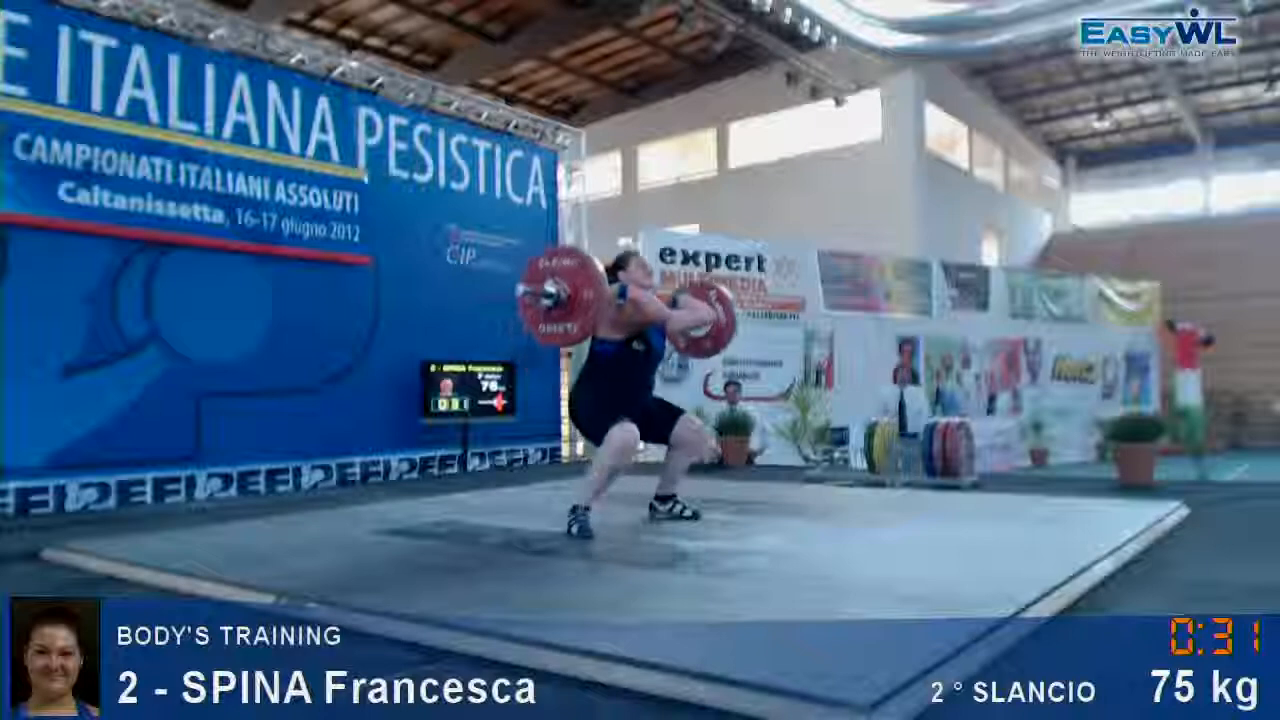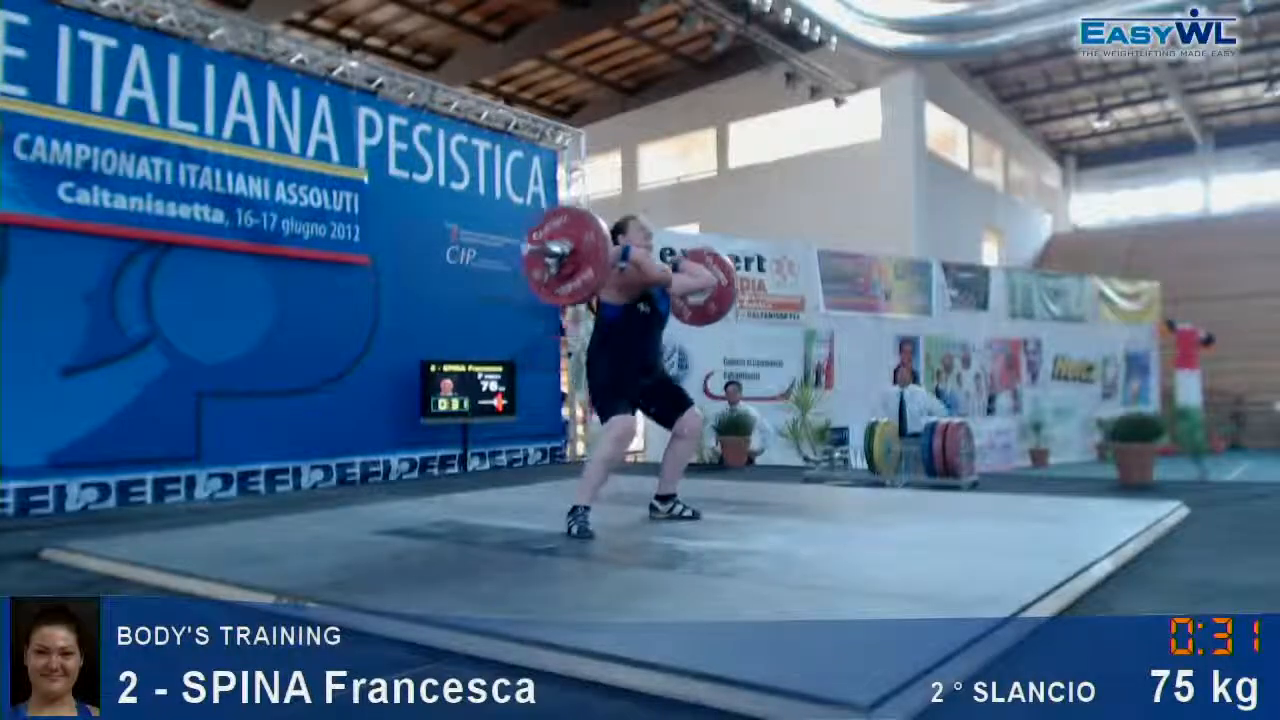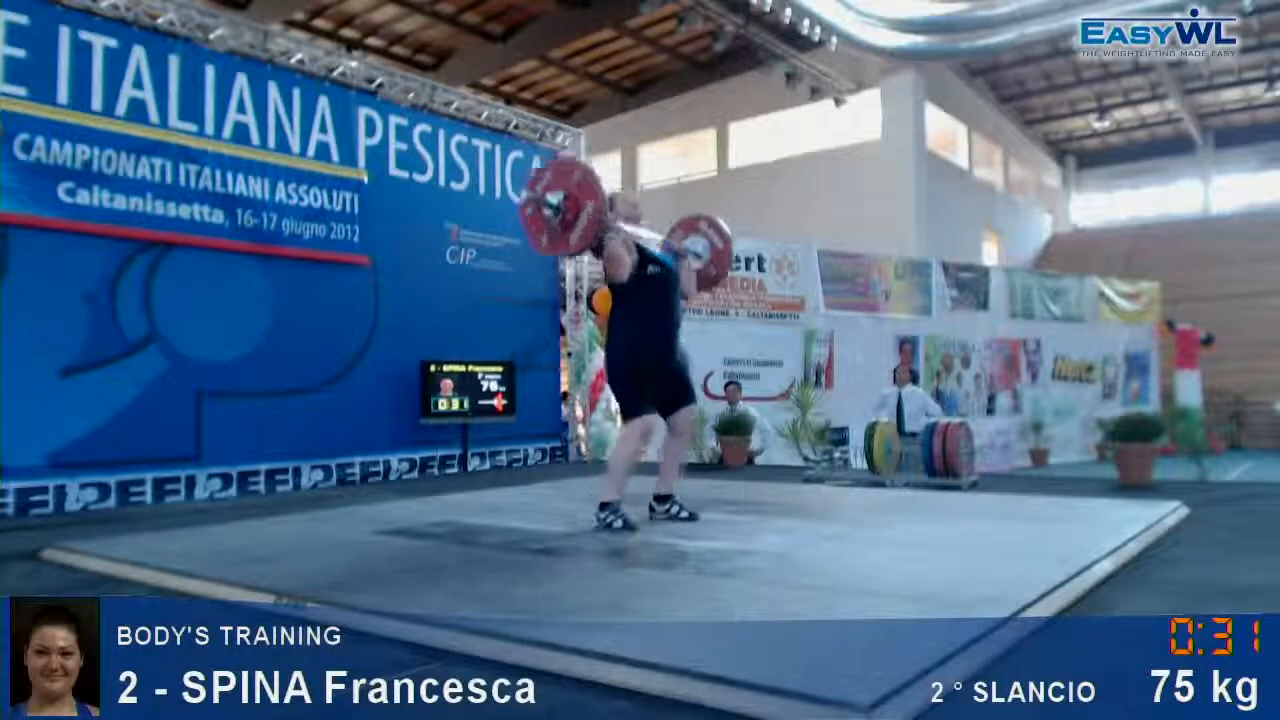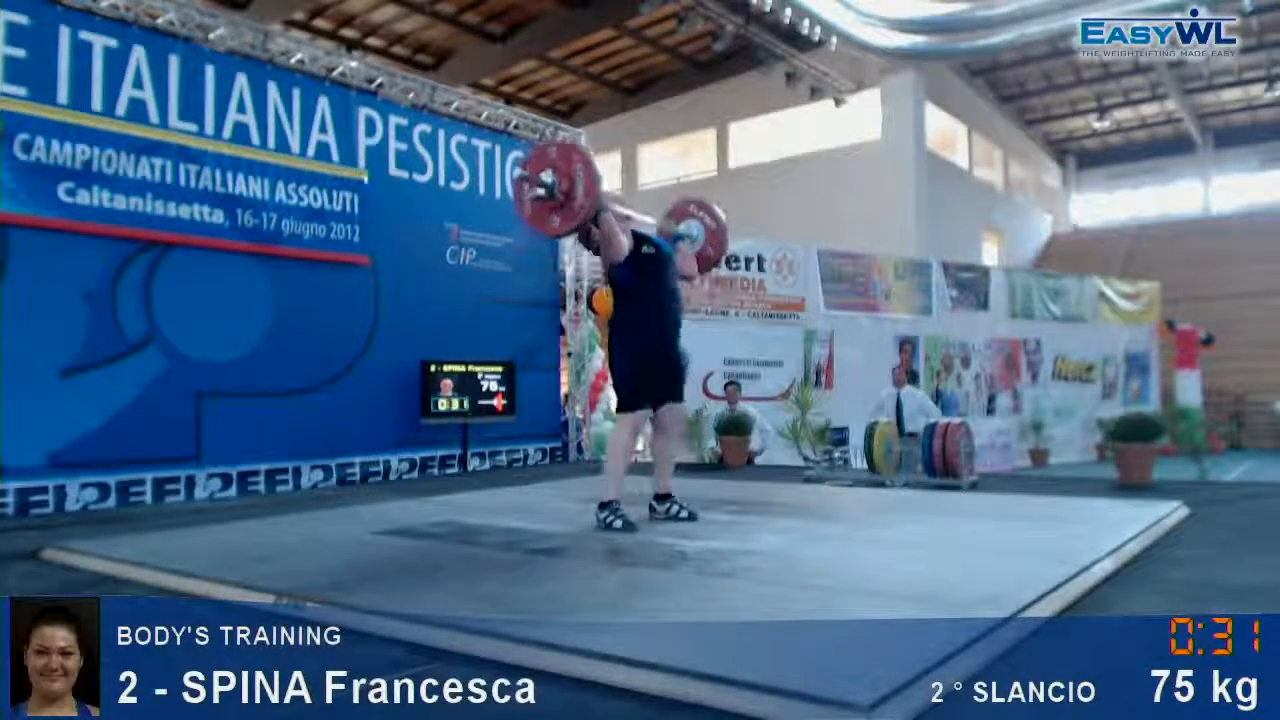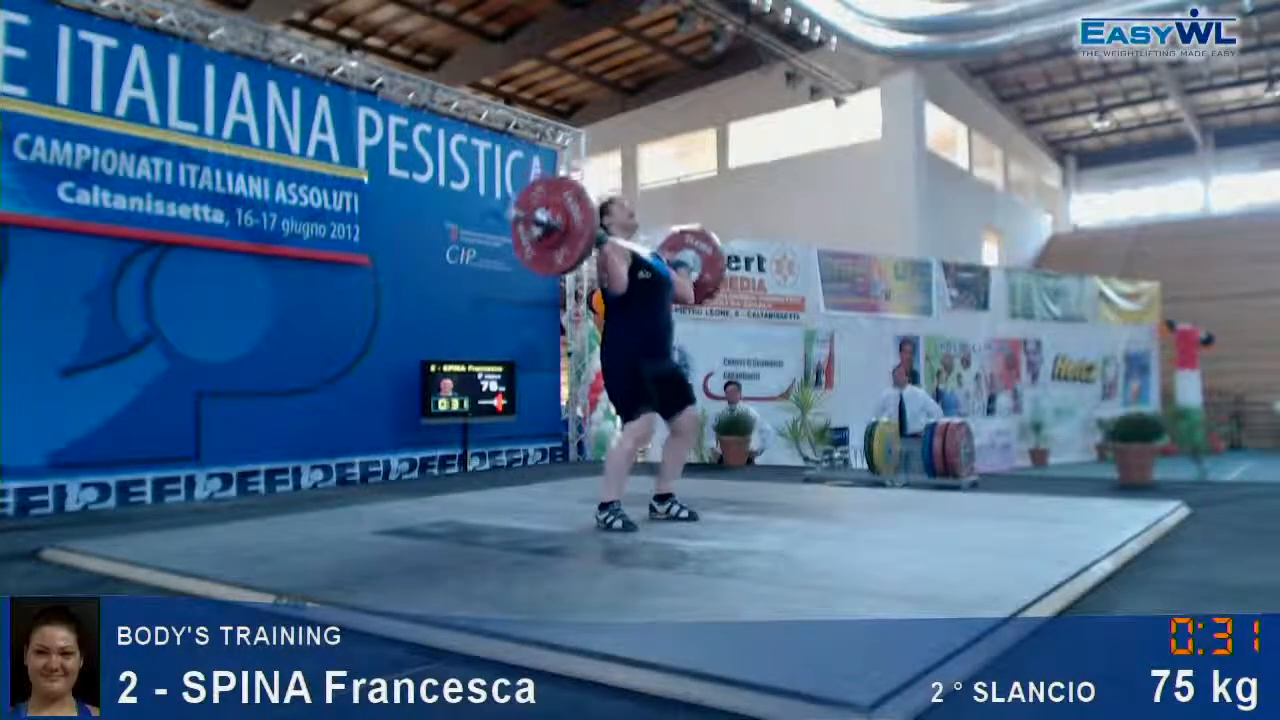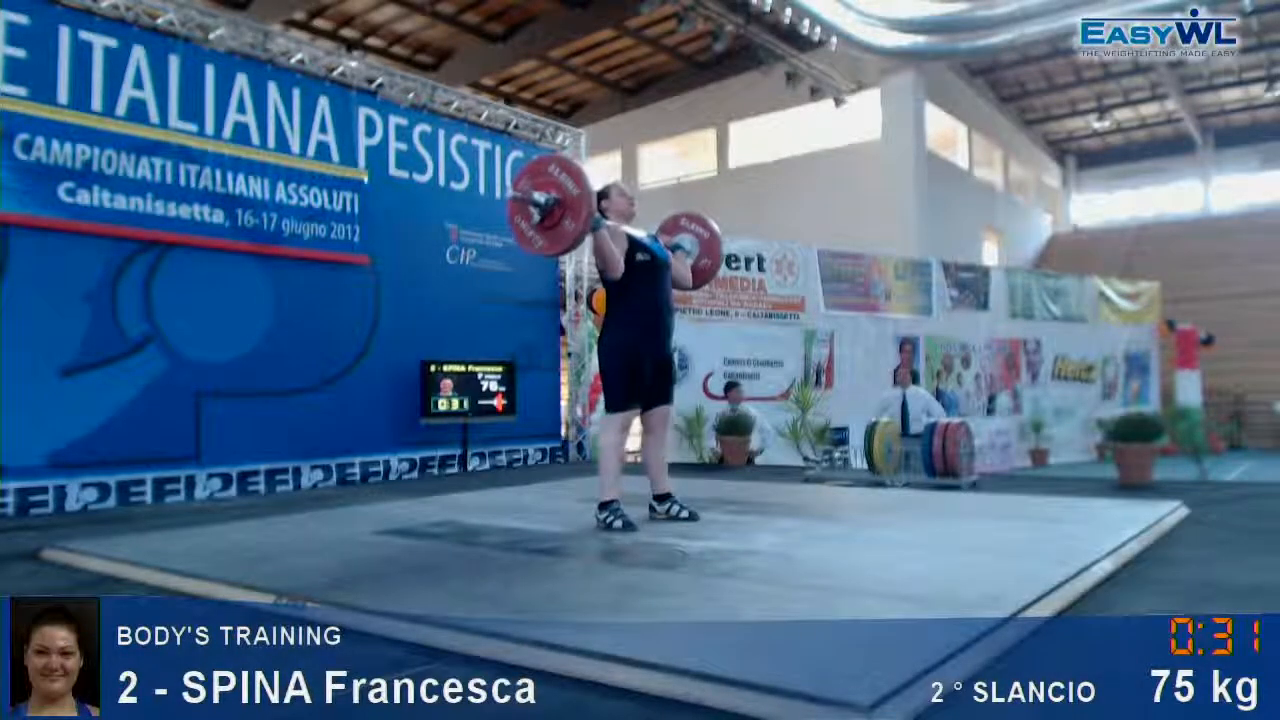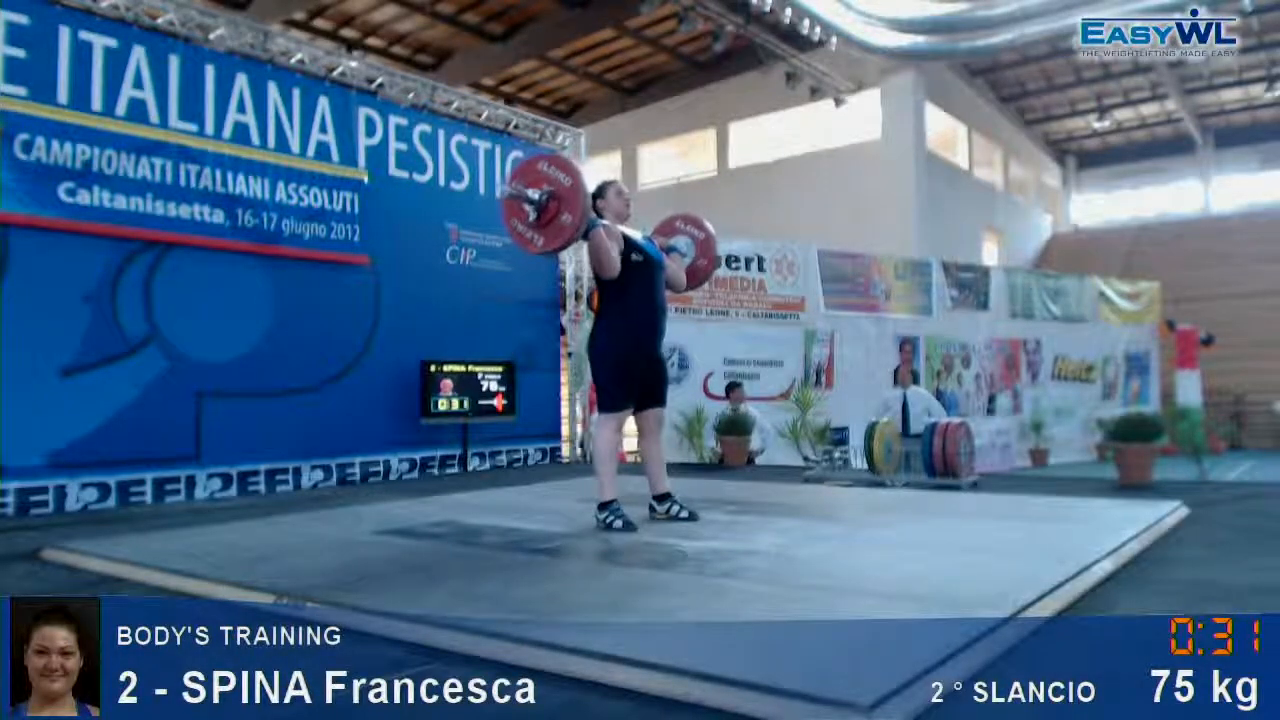
dt=0.5s
person 1, frame 1
left shoulder: (656, 316)
right shoulder: (618, 312)
left elbow: (706, 316)
right elbow: (658, 314)
left wrist: (679, 299)
right wrist: (622, 290)
left hip: (636, 402)
right hip: (595, 404)
left knee: (695, 433)
right knee: (625, 439)
left ankle: (663, 501)
right ankle: (579, 511)
person 1, frame 2
left shoulder: (658, 281)
right shoulder: (622, 275)
left elbow: (709, 281)
right elbow: (659, 274)
left wrist: (680, 264)
right wrist: (625, 254)
left hip: (649, 373)
right hip: (611, 374)
left knee: (691, 424)
right knee: (621, 430)
left ankle: (664, 500)
right ankle: (579, 511)
person 1, frame 3
left shoulder: (656, 253)
right shoulder: (617, 246)
left elbow: (688, 289)
right elbow: (619, 273)
left wrist: (683, 255)
right wrist: (609, 230)
left hip: (667, 355)
right hip: (630, 355)
left knee: (684, 424)
right knee: (641, 427)
left ankle: (662, 500)
right ankle: (608, 507)
person 1, frame 4
left shoulder: (651, 238)
right shoulder: (615, 238)
left elbow: (689, 270)
right elbow: (617, 249)
left wrist: (677, 238)
right wrist: (601, 212)
left hip: (666, 346)
right hip: (633, 344)
left knee: (671, 421)
right knee: (632, 420)
left ankle: (662, 498)
right ankle: (608, 506)
person 1, frame 5
left shoulder: (652, 258)
right shoulder: (613, 252)
left elbow: (687, 296)
right elbow: (617, 285)
left wrist: (676, 264)
right wrist: (602, 243)
left hip: (660, 358)
right hip: (626, 357)
left knee: (687, 422)
right knee: (641, 428)
left ankle: (663, 500)
right ankle: (608, 507)
person 1, frame 6
left shoulder: (649, 240)
right shoulder: (610, 235)
left elbow: (684, 280)
right elbow: (615, 269)
left wrist: (676, 247)
right wrist: (596, 226)
left hip: (657, 345)
right hip: (624, 343)
left knee: (658, 421)
right knee: (619, 420)
left ankle: (662, 499)
right ankle: (608, 506)
person 1, frame 7
left shoulder: (645, 241)
right shoulder: (606, 233)
left elbow: (678, 282)
right elbow: (609, 269)
left wrist: (672, 249)
right wrist: (592, 226)
left hip: (648, 347)
right hip: (615, 344)
left knee: (654, 421)
right knee: (612, 420)
left ankle: (662, 499)
right ankle: (607, 506)
